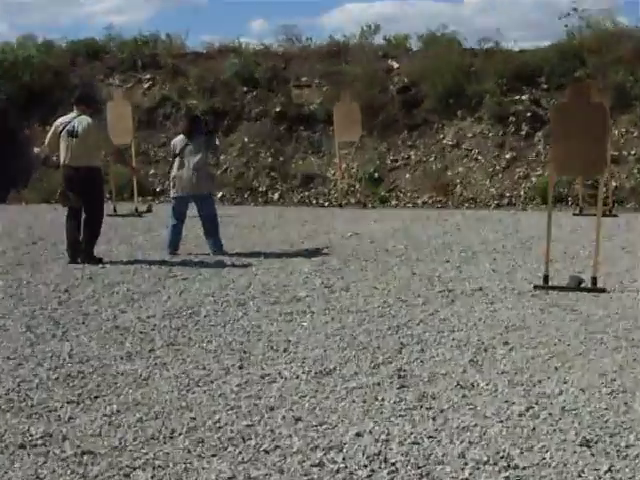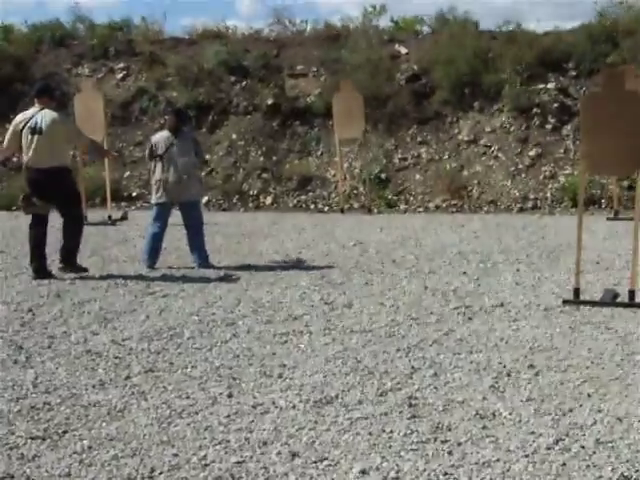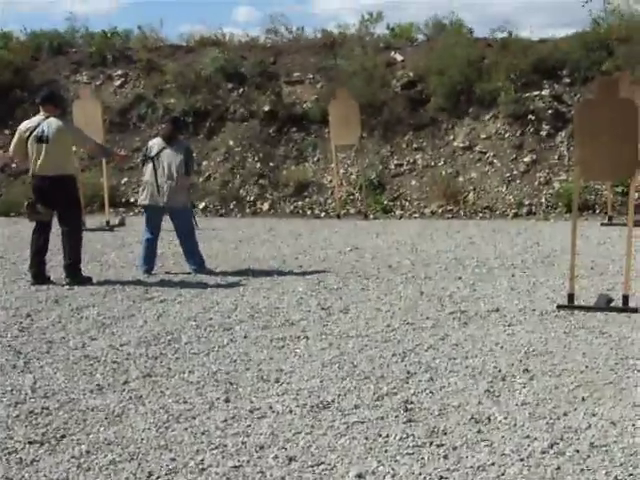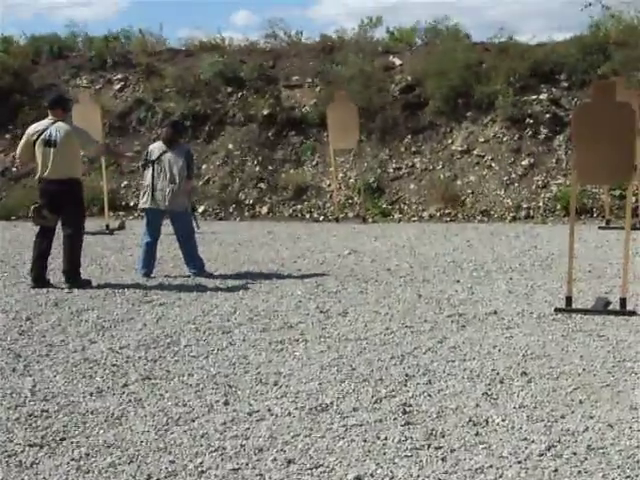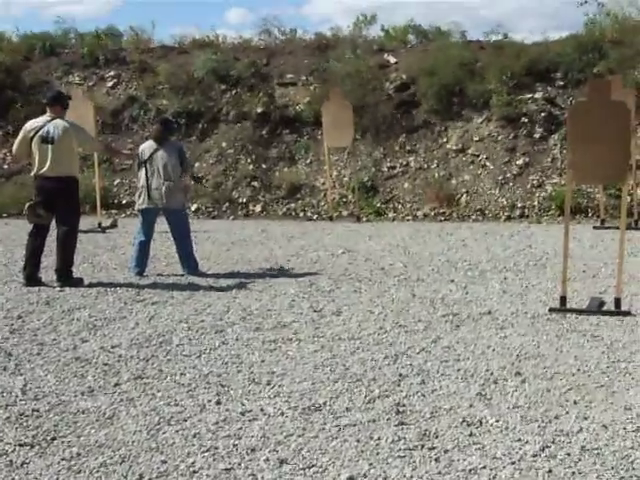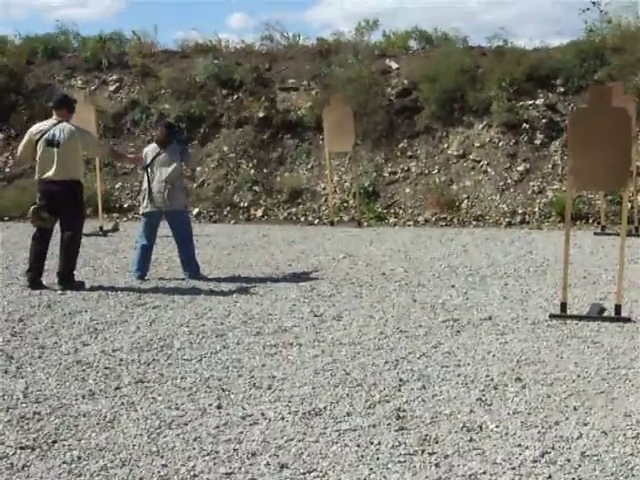
dt=0.3s
person 1, frame 1
left shoulder: (60, 123)
right shoulder: (93, 125)
left elbow: (48, 148)
right elbow: (112, 151)
right wrist: (129, 166)
left hip: (68, 171)
right hip: (89, 172)
left knee: (73, 212)
right knee: (93, 213)
left ankle: (73, 253)
right ankle: (87, 253)
person 1, frame 2
left shoulder: (20, 119)
right shoulder: (59, 119)
right elbow: (85, 142)
right wrist: (107, 153)
left hip: (33, 174)
right hip: (58, 173)
left knee: (38, 220)
right knee: (73, 216)
left ankle: (38, 268)
right ankle: (68, 260)
person 1, frame 3
left shoulder: (25, 127)
right shoulder: (64, 127)
left elbow: (15, 155)
right elbow: (92, 146)
right wrist: (115, 155)
left hip: (39, 182)
right hip: (63, 181)
left knee: (41, 228)
right knee: (71, 227)
left ankle: (37, 274)
right ankle: (73, 273)
person 1, frame 4
left shoulder: (34, 130)
right shoulder: (71, 131)
left elbow: (22, 158)
right elbow: (99, 148)
left hip: (46, 185)
right hip: (68, 185)
left knee: (45, 231)
right knee: (72, 230)
left ankle: (37, 277)
right ankle: (72, 277)
person 1, frame 5
left shoulder: (31, 126)
right shoulder: (69, 128)
left elbow: (17, 154)
right elbow: (99, 146)
right wrist: (121, 153)
left hip: (42, 182)
right hip: (65, 183)
left knee: (39, 228)
right knee: (67, 228)
left ankle: (30, 274)
right ankle: (64, 275)
person 1, frame 6
left shoulder: (36, 130)
right shoulder: (76, 132)
left elbow: (22, 157)
right elbow: (105, 151)
right wrist: (127, 158)
left hip: (45, 186)
right hip: (69, 187)
left knee: (42, 232)
right knee: (70, 232)
left ankle: (33, 277)
right ankle: (65, 279)
person 2, frame 1
left shoulder: (175, 142)
right shoulder: (204, 140)
left elbow: (174, 160)
right elbow: (215, 148)
right wrist: (212, 137)
left hip: (180, 185)
right hip: (201, 185)
left knee: (177, 219)
right knee: (209, 218)
left ankle: (172, 248)
right ankle: (216, 248)
person 2, frame 2
left shoulder: (156, 139)
right shoulder: (190, 138)
left elbow: (150, 160)
right elbow: (200, 161)
left hip: (163, 190)
right hip: (188, 189)
left knee: (157, 226)
right knee: (194, 227)
left ankle: (149, 261)
right ankle: (201, 260)
person 2, frame 3
left shoulder: (152, 144)
right shoulder: (184, 147)
left elbow: (143, 165)
right elbow: (188, 175)
right wrist: (185, 189)
left hip: (152, 194)
right hip: (176, 196)
left knee: (150, 232)
right knee: (186, 233)
left ankle: (146, 267)
right ankle: (197, 266)
person 2, frame 4
left shoulder: (152, 148)
right shoulder: (185, 151)
left elbow: (145, 171)
right elbow: (189, 178)
right wrist: (187, 194)
left hip: (153, 198)
right hip: (177, 199)
left knee: (150, 236)
right knee: (186, 236)
left ankle: (145, 270)
right ankle: (197, 269)
person 2, frame 5
left shoulder: (144, 148)
right shoulder: (176, 147)
left elbow: (139, 172)
right elbow: (186, 171)
right wrist: (188, 178)
left hip: (149, 197)
right hip: (172, 196)
left knee: (144, 234)
right knee: (182, 234)
left ankle: (137, 268)
right ankle: (190, 268)
person 2, frame 6
left shoulder: (148, 150)
right shoulder: (179, 149)
left elbow: (145, 170)
right elbow: (188, 163)
left hip: (151, 200)
right hip: (175, 199)
left knee: (145, 238)
right knee: (184, 238)
left ankle: (139, 272)
right ankle: (192, 272)
